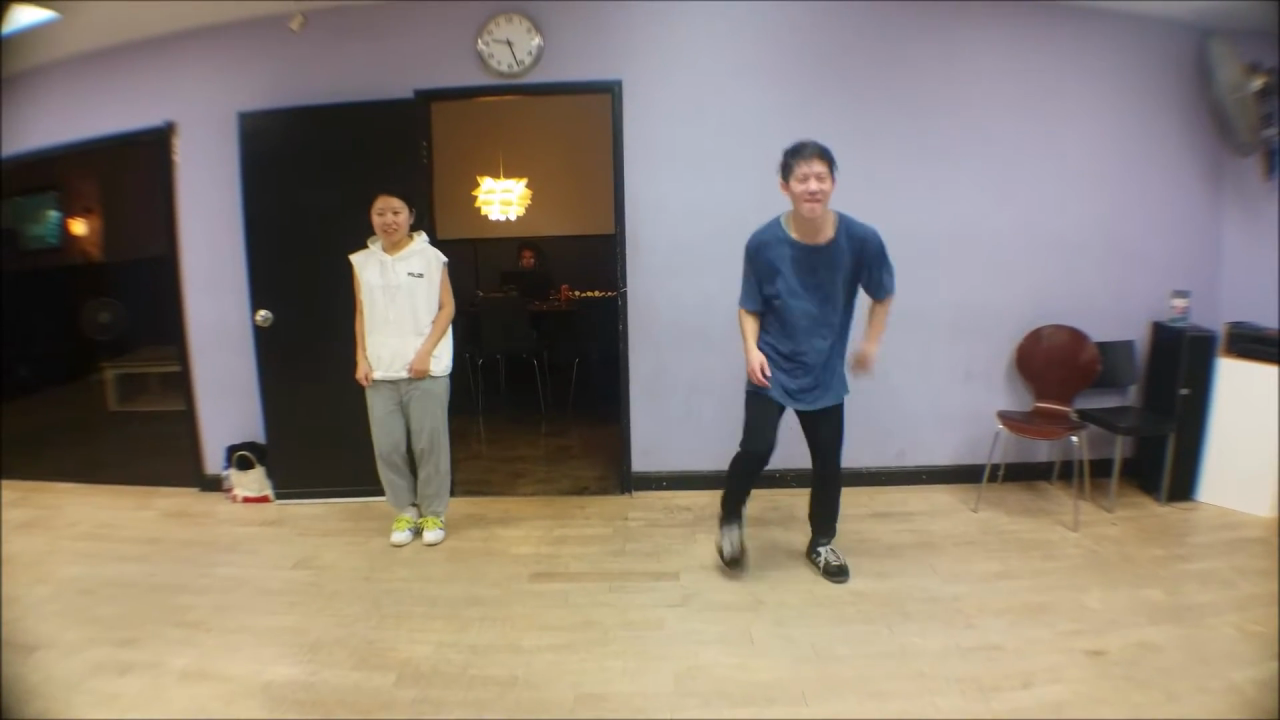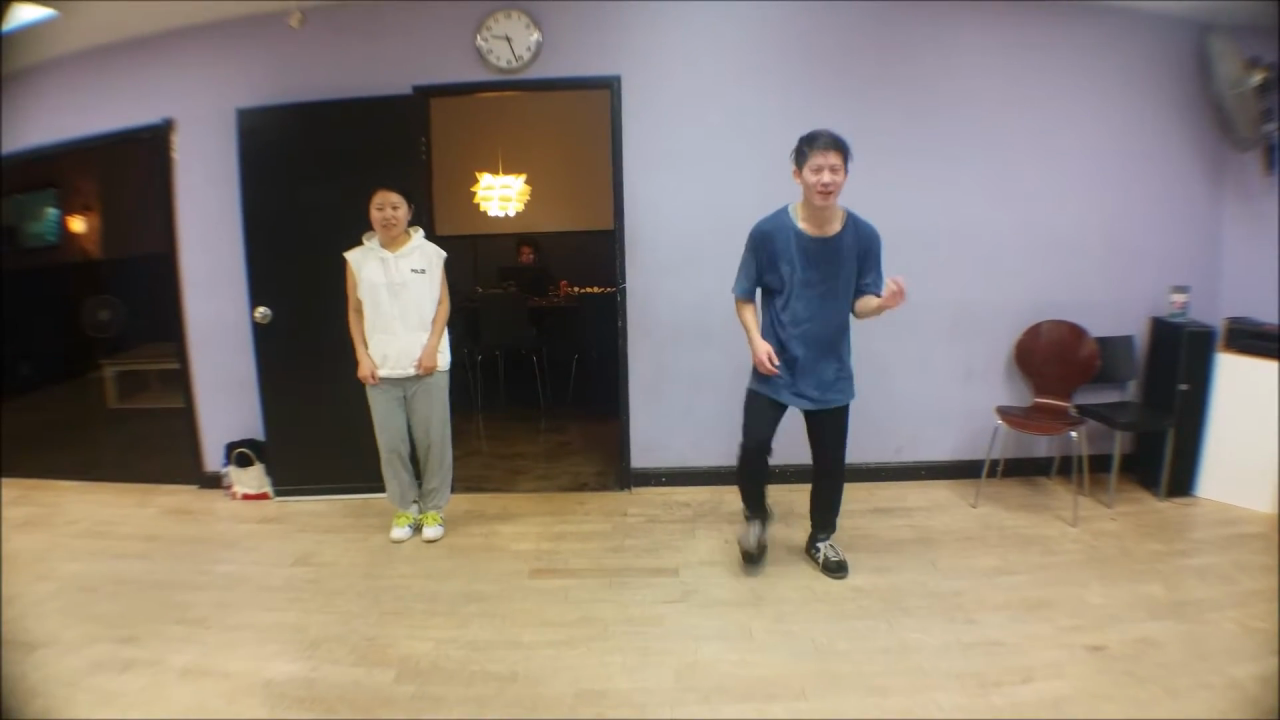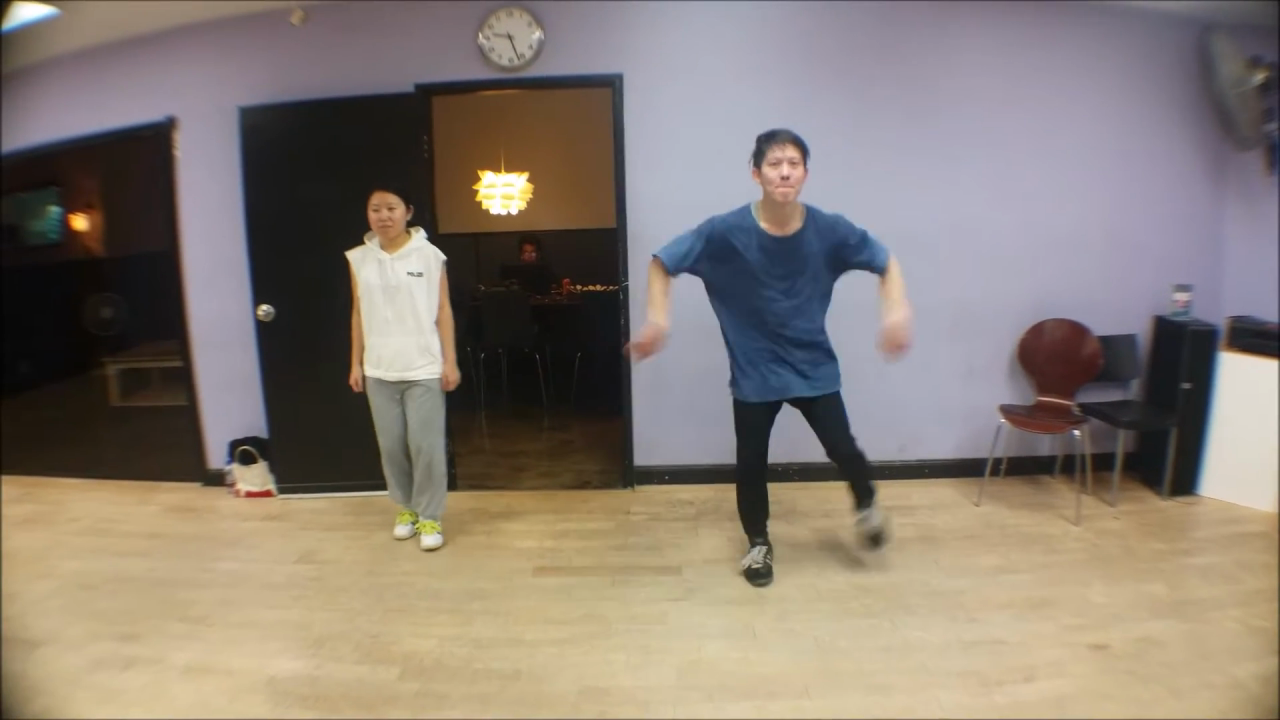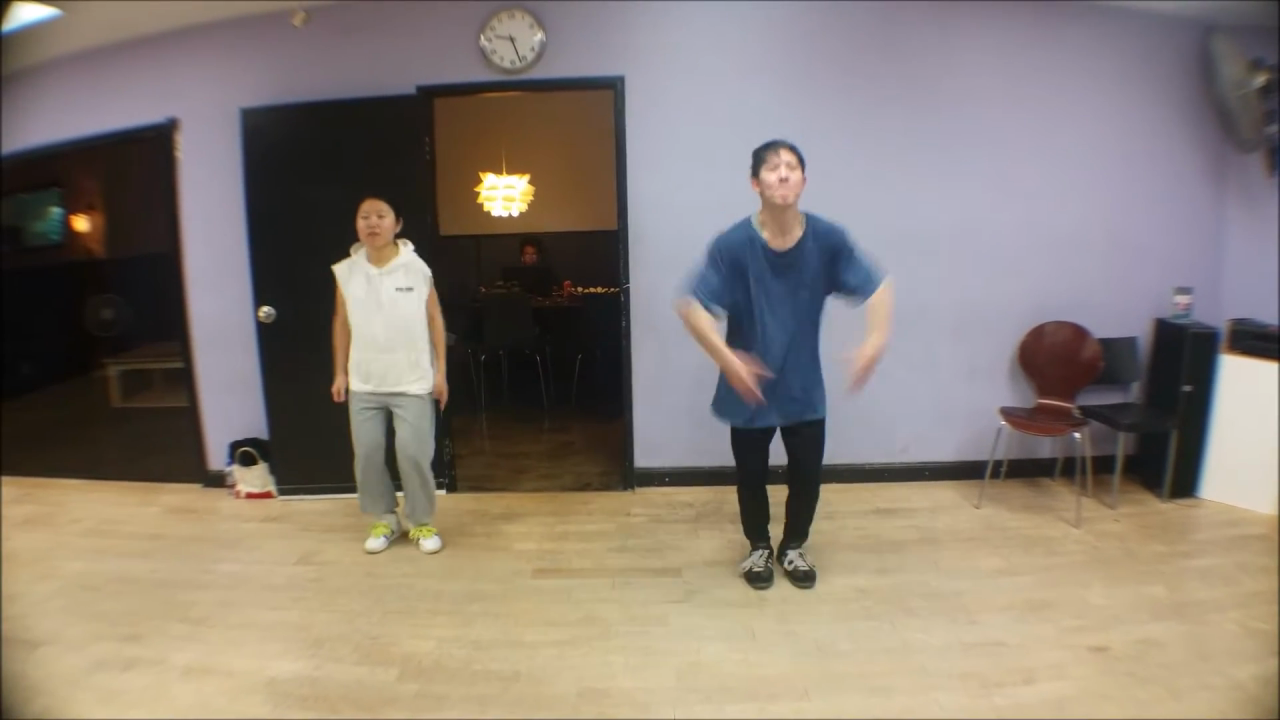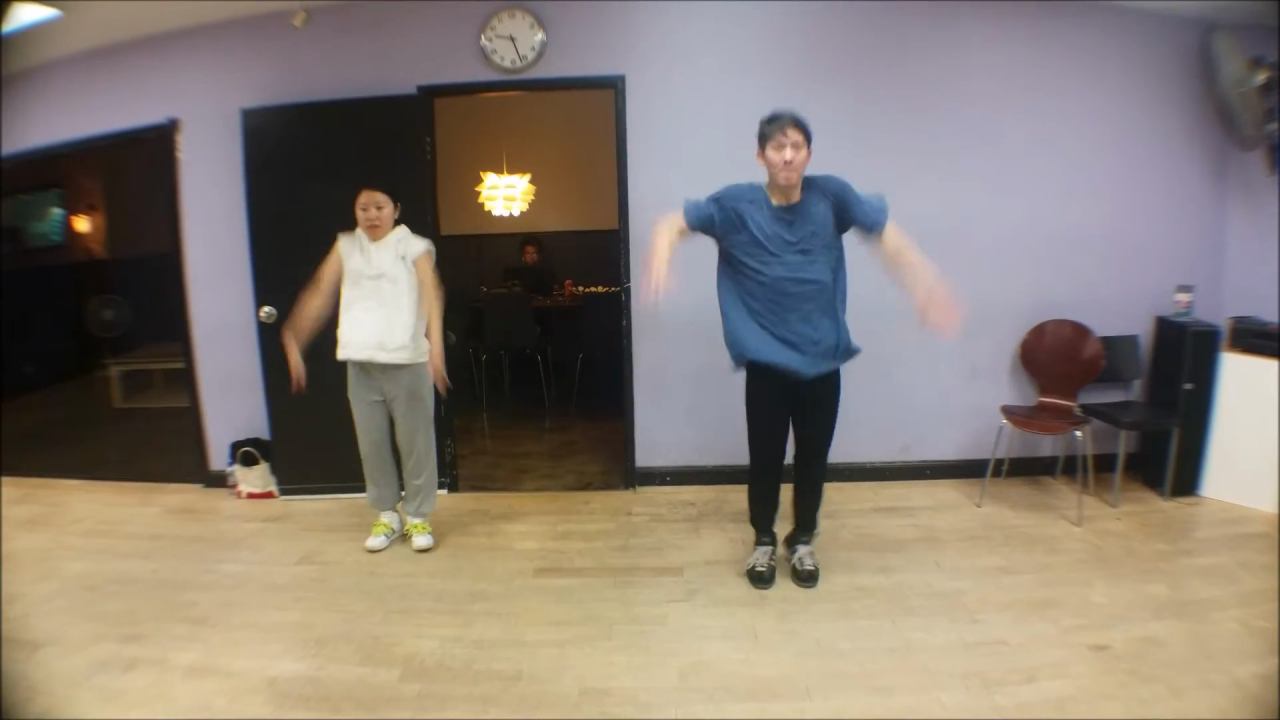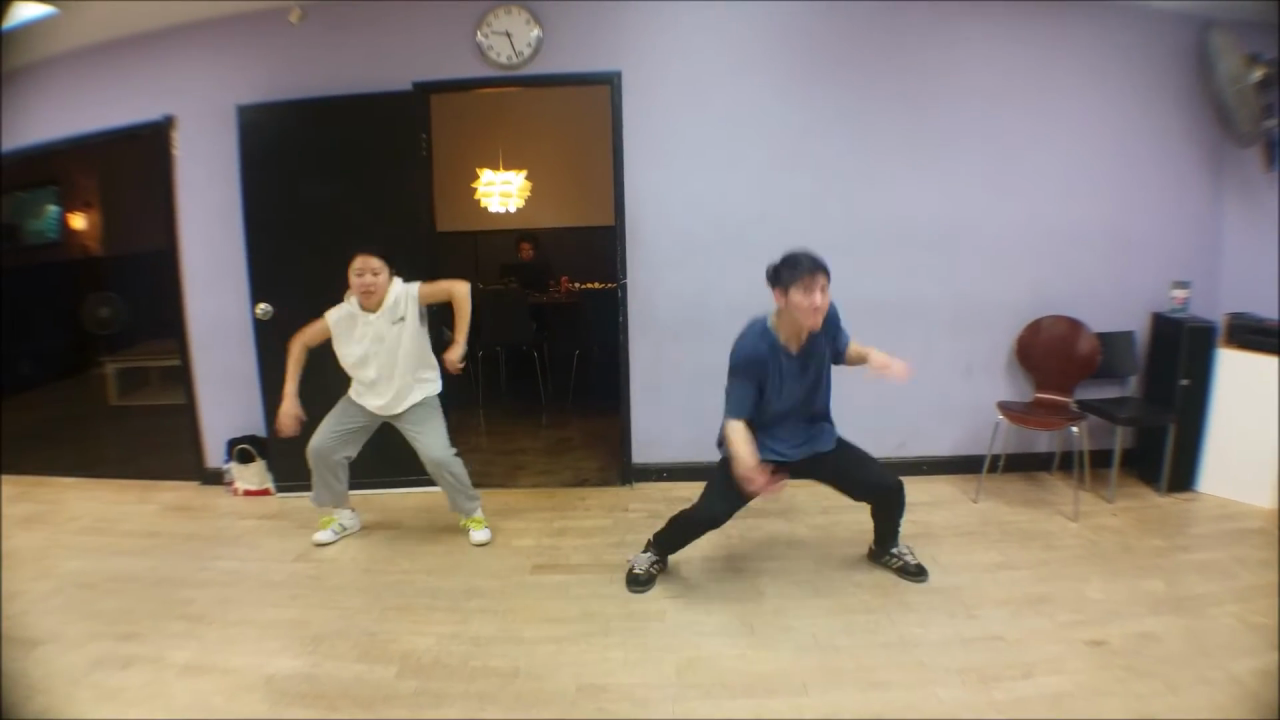
dt=0.5s
person 1, frame 1
left shoulder: (860, 239)
right shoulder: (764, 242)
left elbow: (881, 294)
right elbow: (750, 306)
left wrist: (870, 341)
right wrist: (751, 349)
left hip: (825, 372)
right hip: (775, 366)
left knee: (828, 462)
right knee: (756, 448)
left ankle: (822, 542)
right ankle: (732, 522)
person 1, frame 2
left shoulder: (863, 236)
right shoulder: (768, 232)
left elbow: (861, 302)
right elbow: (744, 296)
left wrist: (884, 302)
right wrist: (756, 340)
left hip: (831, 371)
right hip: (778, 366)
left knee: (830, 461)
right knee: (754, 445)
left ankle: (821, 538)
right ankle: (755, 516)
person 1, frame 3
left shoulder: (828, 229)
right shoulder: (726, 230)
left elbow: (885, 262)
right elbow: (662, 264)
left wrist: (896, 311)
right wrist: (658, 318)
left hip: (812, 363)
right hip: (755, 367)
left knee: (841, 446)
right knee: (751, 460)
left ankle: (867, 505)
right ankle: (758, 542)
person 1, frame 4
left shoulder: (828, 238)
right shoulder: (733, 244)
left elbow: (877, 288)
right elbow: (693, 307)
left wrist: (876, 339)
right wrist: (727, 359)
left hip: (803, 389)
right hip: (750, 388)
left knee: (806, 475)
right knee: (751, 473)
left ankle: (793, 546)
right ankle: (759, 547)
person 1, frame 5
left shoulder: (829, 193)
right shoulder: (739, 204)
left elbow: (882, 230)
right elbow: (674, 223)
left wrist: (925, 284)
right wrist: (660, 264)
left hip: (825, 357)
right hip: (769, 358)
left knee: (812, 459)
right knee: (766, 458)
left ankle: (802, 540)
right ankle: (764, 541)
person 1, frame 6
left shoulder: (827, 321)
right shoulder: (752, 346)
left elbow: (843, 351)
right elbow: (735, 419)
left wrist: (871, 356)
right wrist: (748, 470)
left hip: (815, 438)
right hip: (760, 445)
left knee: (888, 487)
right knee: (709, 513)
left ankle: (886, 546)
right ankle: (655, 552)
person 2, frame 1
left shoulder: (430, 258)
right shoulder: (362, 262)
left elbow: (447, 308)
right elbow: (361, 314)
left wrist: (425, 352)
right wrist: (361, 358)
left hip: (426, 370)
right hip: (380, 372)
left knee: (430, 445)
right knee: (387, 449)
left ankle: (433, 513)
right ankle: (405, 512)
person 2, frame 2
left shoulder: (430, 254)
right shoulder: (357, 259)
left elbow: (443, 304)
right elbow: (354, 311)
left wrist: (431, 347)
right wrist: (362, 357)
left hip: (427, 365)
right hip: (382, 369)
left knee: (433, 440)
right knee: (391, 445)
left ankle: (433, 508)
right ankle: (406, 508)
person 2, frame 3
left shoulder: (428, 256)
right shoulder: (358, 259)
left elbow: (443, 310)
right elbow: (358, 314)
left wrist: (450, 360)
right wrist: (355, 363)
left hip: (424, 369)
right hip: (379, 371)
left knee: (425, 446)
right knee: (390, 445)
left ankle: (429, 517)
right ankle: (406, 509)
person 2, frame 4
left shoulder: (415, 269)
right shoulder: (346, 272)
left elbow: (434, 320)
right elbow: (342, 323)
left wrist: (440, 372)
right wrist: (340, 373)
left hip: (411, 383)
right hip: (364, 384)
left knee: (413, 454)
right knee: (367, 456)
left ankle: (422, 522)
right ankle: (384, 520)
person 2, frame 5
left shoulder: (414, 249)
right shoulder: (345, 249)
left elbow: (430, 296)
right elbow: (320, 296)
left wrist: (436, 343)
right wrist: (294, 337)
left hip: (405, 361)
right hip: (360, 363)
left knee: (414, 445)
right knee: (372, 447)
left ankle: (418, 519)
right ankle: (387, 516)
person 2, frame 6
left shoulder: (407, 297)
right shoulder: (339, 317)
left elbow: (460, 288)
right elbow: (300, 343)
left wrist: (458, 345)
right wrist: (288, 401)
left hip: (415, 395)
right hip: (364, 397)
left knee: (439, 456)
right knee: (320, 448)
left ankle: (472, 514)
right ankle: (342, 514)
